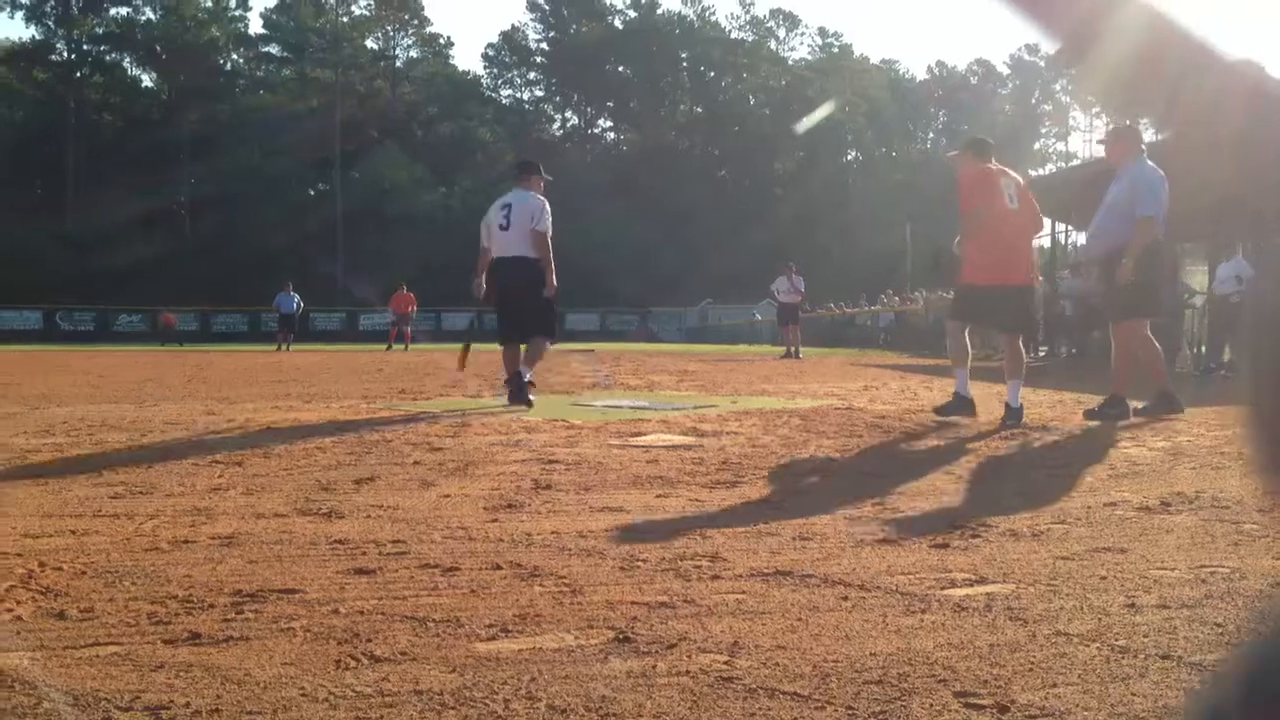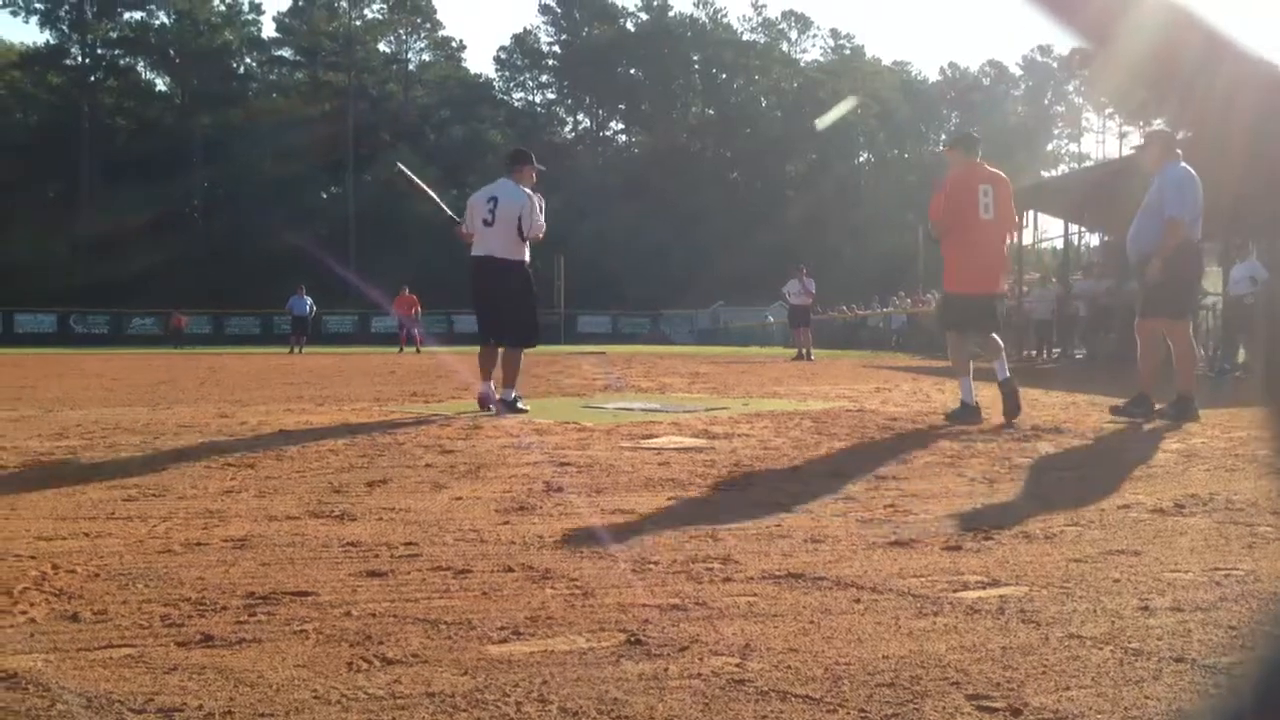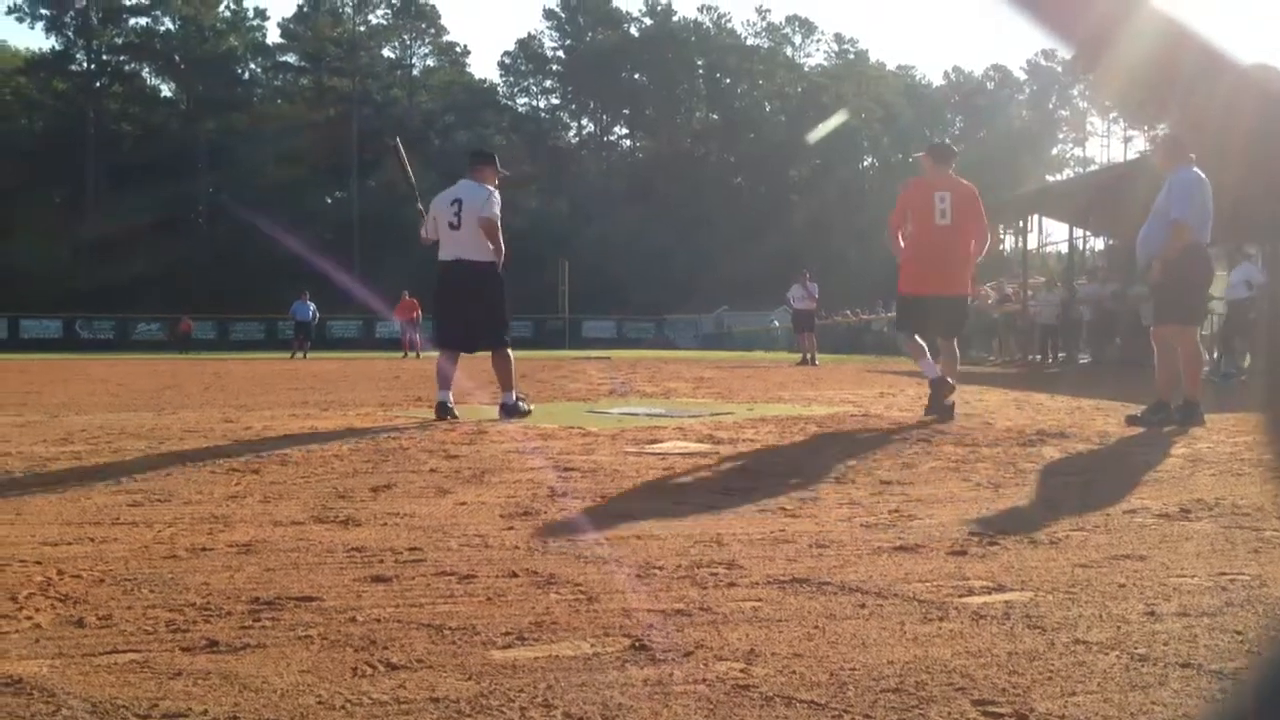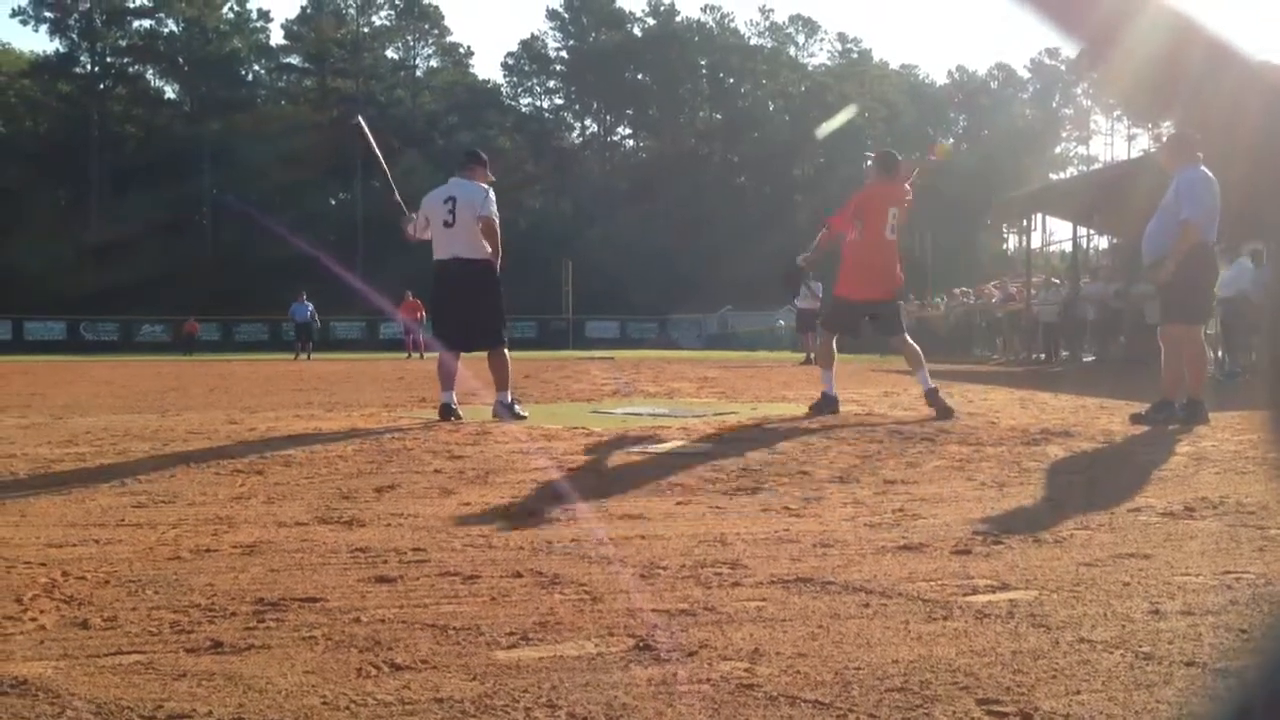
dt=0.5s
person 1, frame 1
left shoulder: (1145, 175)
right shoulder: (1125, 176)
left elbow: (1148, 223)
left wrist: (1129, 261)
right wrist: (1102, 264)
left hip: (1134, 263)
right hip: (1116, 262)
left knee: (1124, 332)
right knee: (1136, 333)
left ankle: (1117, 401)
right ankle: (1166, 396)
person 1, frame 2
left shoulder: (1175, 175)
right shoulder: (1168, 177)
left elbow: (1177, 223)
left wrist: (1158, 260)
right wrist: (1154, 261)
left hip: (1172, 262)
right hip: (1166, 264)
left knee: (1163, 330)
right knee: (1161, 331)
left ankle: (1167, 401)
person 1, frame 3
left shoulder: (1185, 179)
right shoulder: (1180, 180)
left elbow: (1182, 227)
left wrist: (1159, 262)
right wrist: (1159, 264)
left hip: (1181, 266)
right hip: (1175, 268)
left knee: (1180, 336)
right knee: (1166, 337)
left ankle: (1185, 407)
right ankle: (1168, 405)
person 1, frame 4
left shoulder: (1194, 178)
right shoulder: (1184, 180)
left elbow: (1192, 226)
left wrist: (1170, 263)
right wrist: (1166, 265)
left hip: (1186, 266)
right hip: (1177, 268)
left knee: (1186, 334)
right knee: (1171, 336)
left ankle: (1193, 405)
right ankle: (1168, 404)
person 2, frame 1
left shoulder: (972, 174)
right shoulder: (1014, 179)
left elbow: (975, 216)
right elbow: (1036, 223)
left wrist: (962, 241)
left hip: (985, 269)
right hip: (1020, 270)
left knee: (956, 325)
right knee: (1011, 338)
left ankle: (962, 397)
right ankle: (1013, 406)
person 2, frame 2
left shoulder: (953, 180)
right shoulder: (1000, 181)
left elbow: (937, 226)
right elbow: (1011, 225)
left wrist: (943, 234)
left hip: (960, 274)
right hip: (992, 273)
left knee: (956, 336)
right knee: (987, 332)
left ankle: (969, 405)
right ankle: (1005, 380)
person 2, frame 3
left shoulder: (913, 187)
right shoulder: (968, 191)
left elbow: (894, 230)
right elbow: (982, 235)
left wrist: (902, 257)
right wrist: (969, 263)
left hip: (918, 278)
right hip: (955, 280)
left knee: (908, 333)
right knee: (947, 340)
left ankle: (938, 380)
right ankle: (944, 403)
person 2, frame 4
left shoulder: (866, 195)
right shoulder: (902, 195)
left elbow: (835, 230)
left wrist: (810, 254)
left hip: (853, 284)
right hip: (887, 284)
left knee: (827, 334)
right knee: (900, 339)
left ankle: (829, 397)
right ankle: (931, 393)
person 3, frame 1
left shoulder: (495, 207)
right shoulder: (537, 202)
left elbow: (486, 248)
right elbow: (541, 239)
left wrist: (479, 279)
right wrist: (550, 275)
left hip: (499, 270)
right hip: (527, 269)
left knee: (511, 335)
right knee: (543, 330)
left ankle: (516, 387)
right ankle: (521, 377)
person 3, frame 2
left shoulder: (479, 195)
right shoulder: (525, 197)
left elbow: (466, 234)
right elbow: (534, 235)
right wrist: (540, 210)
left hip: (481, 268)
right hip: (512, 271)
left knee: (489, 336)
right knee: (516, 339)
left ankle: (486, 392)
right ankle: (507, 398)
person 3, frame 3
left shoulder: (440, 198)
right shoulder: (487, 194)
left elbow: (427, 238)
right elbow: (487, 222)
left wrist: (426, 223)
right wrist: (499, 249)
left hip: (449, 274)
right hip: (482, 273)
left knee: (448, 343)
right knee: (499, 341)
left ankle: (444, 400)
right ankle: (509, 401)
person 3, frame 4
left shoulder: (431, 198)
right shoulder: (481, 192)
left elbow: (414, 235)
right elbow: (488, 223)
left wrist: (409, 222)
right wrist: (497, 255)
left hip: (444, 272)
right hip: (478, 271)
left knee: (448, 343)
right knee: (496, 340)
left ankle: (447, 402)
right ankle: (504, 401)
